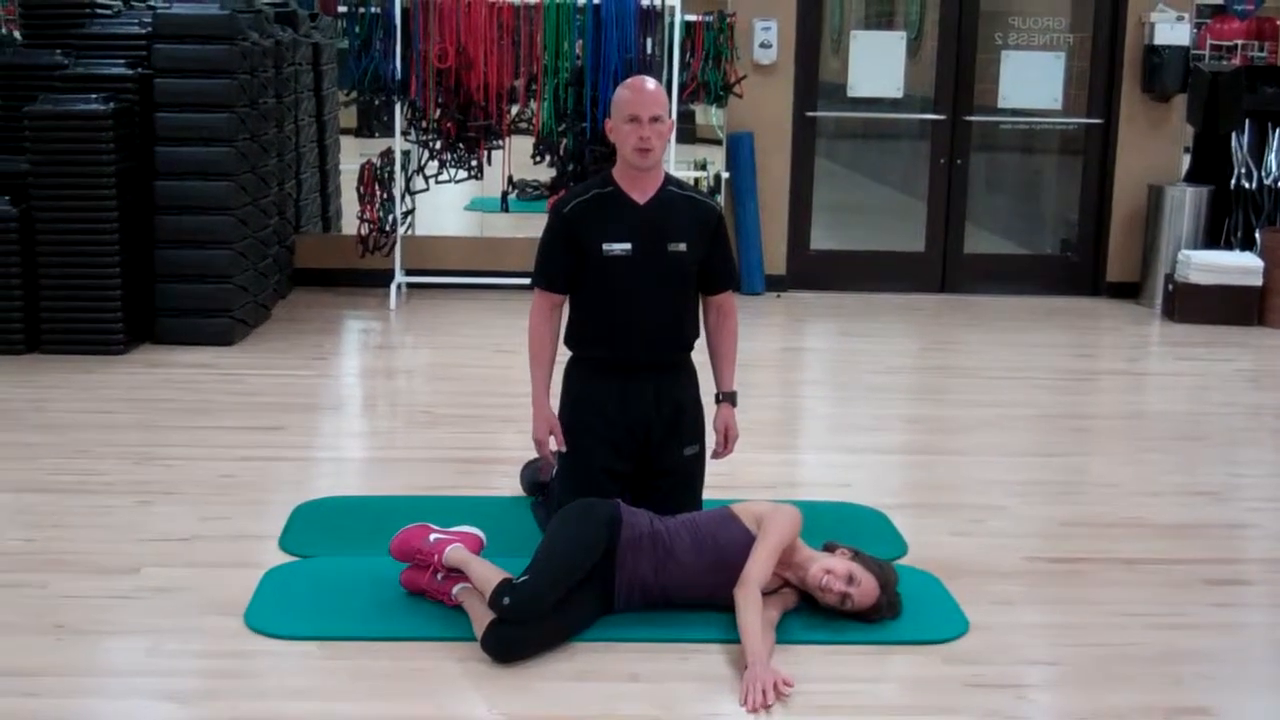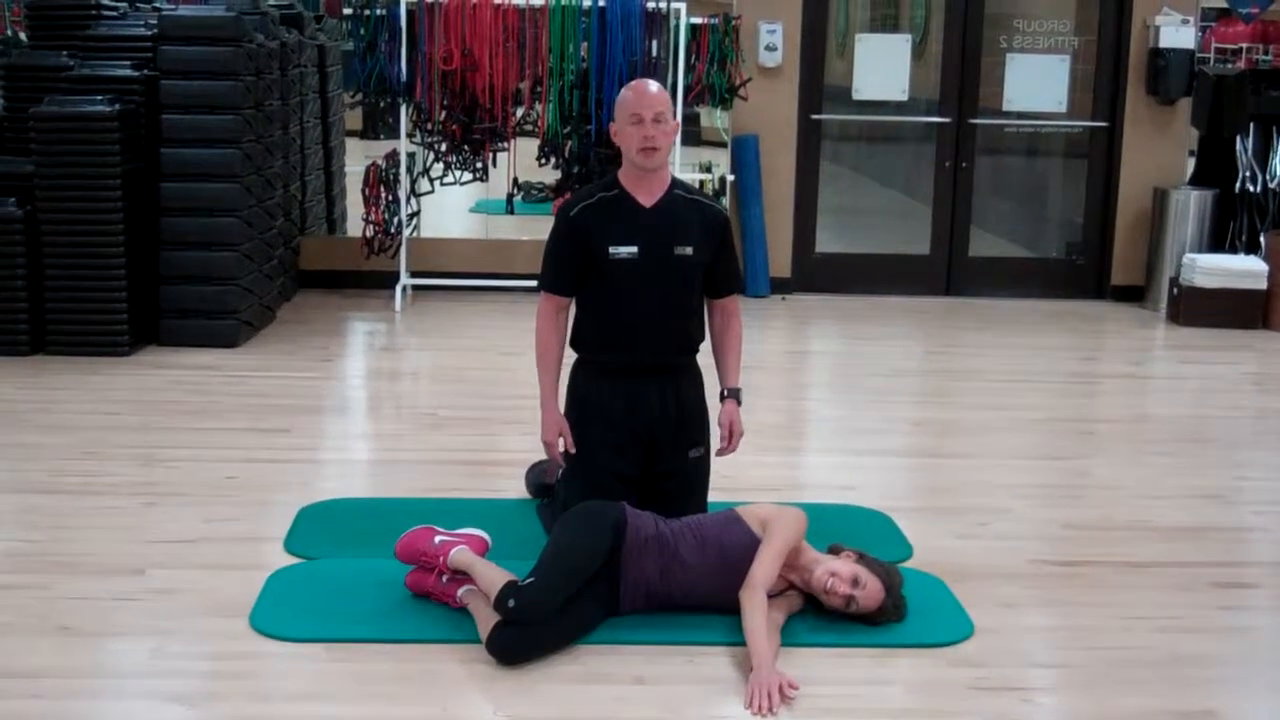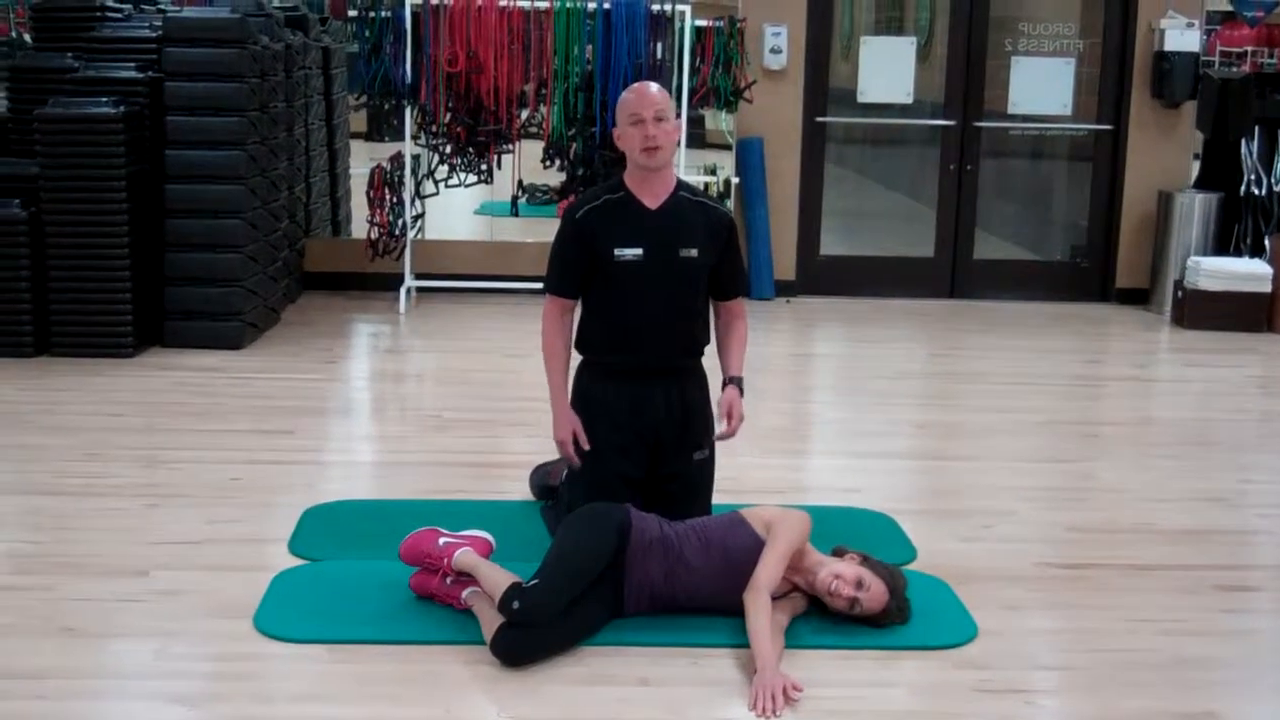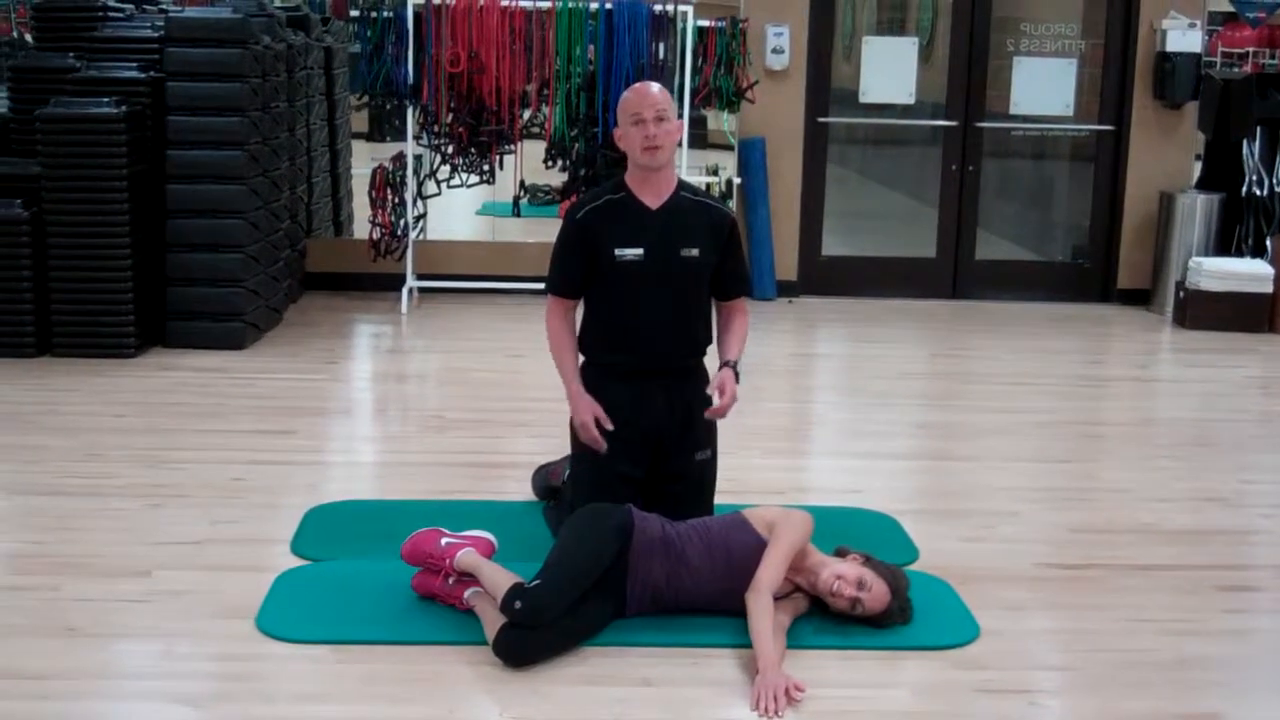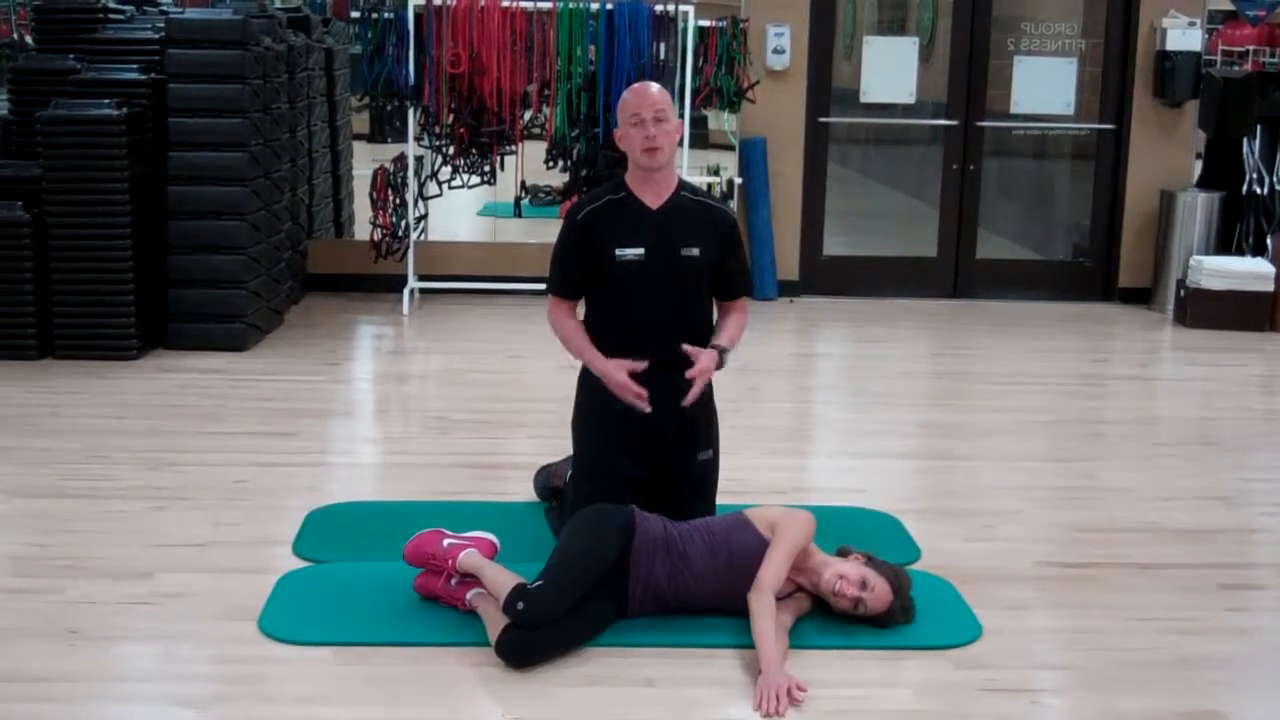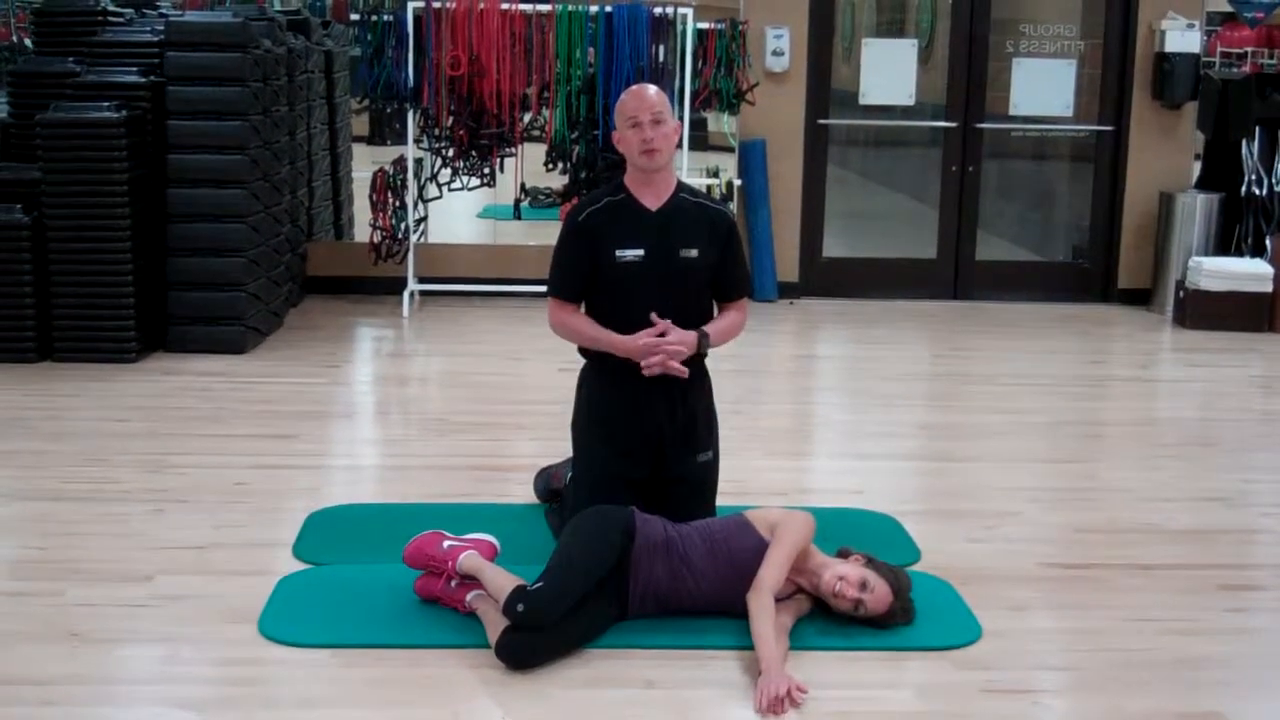
dt=0.2s
person 1, frame 1
left shoulder: (785, 597)
right shoulder: (786, 518)
left elbow: (760, 614)
right elbow: (745, 587)
left wrist: (757, 665)
right wrist: (758, 664)
left hip: (612, 595)
right hip: (604, 530)
left knee: (505, 645)
right knee: (522, 604)
left ankle: (455, 585)
right ankle: (448, 549)
person 1, frame 2
left shoulder: (791, 599)
right shoulder: (791, 520)
left elbow: (764, 616)
right elbow: (752, 590)
left wrist: (763, 667)
right wrist: (763, 666)
left hip: (618, 596)
right hip: (609, 530)
left knee: (510, 647)
right knee: (527, 605)
left ankle: (462, 588)
right ankle: (455, 551)
person 1, frame 3
left shoulder: (795, 601)
right shoulder: (796, 523)
left elbow: (770, 618)
right elbow: (756, 592)
left wrist: (767, 669)
right wrist: (767, 667)
left hip: (622, 598)
right hip: (615, 534)
left knee: (515, 647)
right knee: (531, 607)
left ankle: (466, 590)
right ankle: (460, 553)
person 1, frame 4
left shoulder: (796, 602)
right shoulder: (798, 524)
left elbow: (771, 619)
right elbow: (758, 592)
left wrist: (769, 670)
right wrist: (769, 669)
left hip: (624, 599)
right hip: (617, 534)
left knee: (517, 649)
right knee: (533, 608)
left ankle: (467, 589)
right ankle: (460, 553)
person 1, frame 5
left shoulder: (799, 603)
right shoulder: (800, 523)
left elbow: (773, 621)
right elbow: (760, 592)
left wrist: (772, 669)
right wrist: (771, 670)
left hip: (626, 600)
right hip: (619, 534)
left knee: (519, 649)
right knee: (535, 608)
left ankle: (469, 590)
right ankle: (464, 554)
person 1, frame 6
left shoulder: (798, 604)
right shoulder: (800, 525)
left elbow: (774, 622)
right elbow: (759, 594)
left wrist: (771, 670)
right wrist: (771, 670)
left hip: (627, 601)
right hip: (618, 535)
left knee: (519, 652)
right knee: (535, 610)
left ankle: (470, 593)
right ankle: (464, 556)
person 2, frame 1
left shoulder: (701, 213)
right shoulder: (575, 211)
left elbow: (720, 307)
right elbow: (546, 307)
left wrist: (726, 397)
right wrist: (540, 403)
left hip: (674, 389)
right hip: (595, 389)
right ankle: (549, 479)
person 2, frame 2
left shoulder: (707, 216)
right shoulder: (581, 214)
left elbow: (724, 308)
right elbow: (552, 309)
left wrist: (731, 393)
right wrist: (550, 406)
left hip: (679, 392)
right hip: (600, 391)
right ankle: (555, 481)
person 2, frame 3
left shoulder: (713, 218)
right shoulder: (587, 216)
left elbow: (730, 309)
right elbow: (557, 310)
left wrist: (733, 380)
right wrist: (560, 402)
left hip: (683, 394)
right hip: (604, 392)
right ankle: (559, 482)
person 2, frame 4
left shoulder: (714, 218)
right shoulder: (589, 216)
left elbow: (733, 307)
right elbow: (560, 308)
left wrist: (729, 365)
right wrist: (575, 392)
left hip: (685, 394)
right hip: (608, 395)
right ankle: (561, 483)
person 2, frame 5
left shoulder: (714, 217)
right shoulder: (589, 216)
left elbow: (735, 307)
right elbow: (560, 309)
left wrist: (716, 353)
right wrist: (600, 365)
left hip: (687, 395)
right hip: (609, 394)
right ankle: (563, 485)
person 2, frame 6
left shoulder: (713, 219)
right shoulder: (589, 218)
left elbow: (735, 310)
right elbow: (561, 315)
left wrist: (696, 340)
right wrist: (626, 345)
left hip: (686, 395)
right hip: (609, 393)
right ankle: (563, 486)
